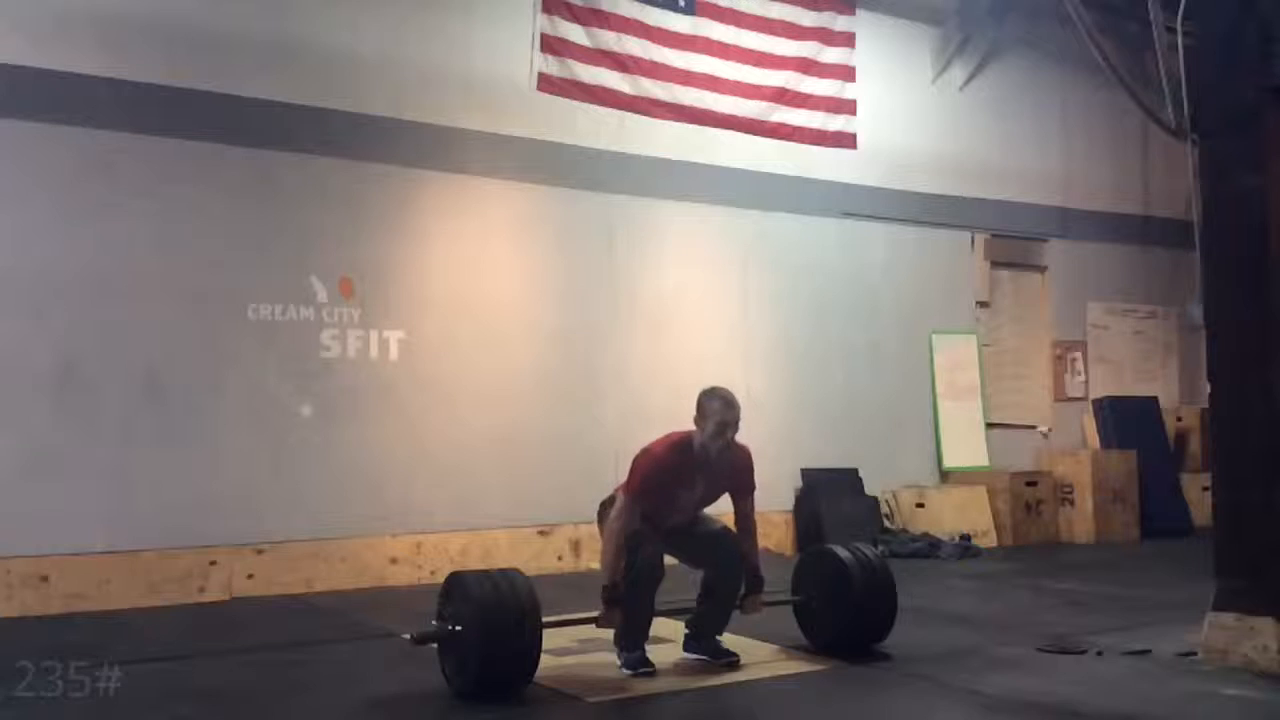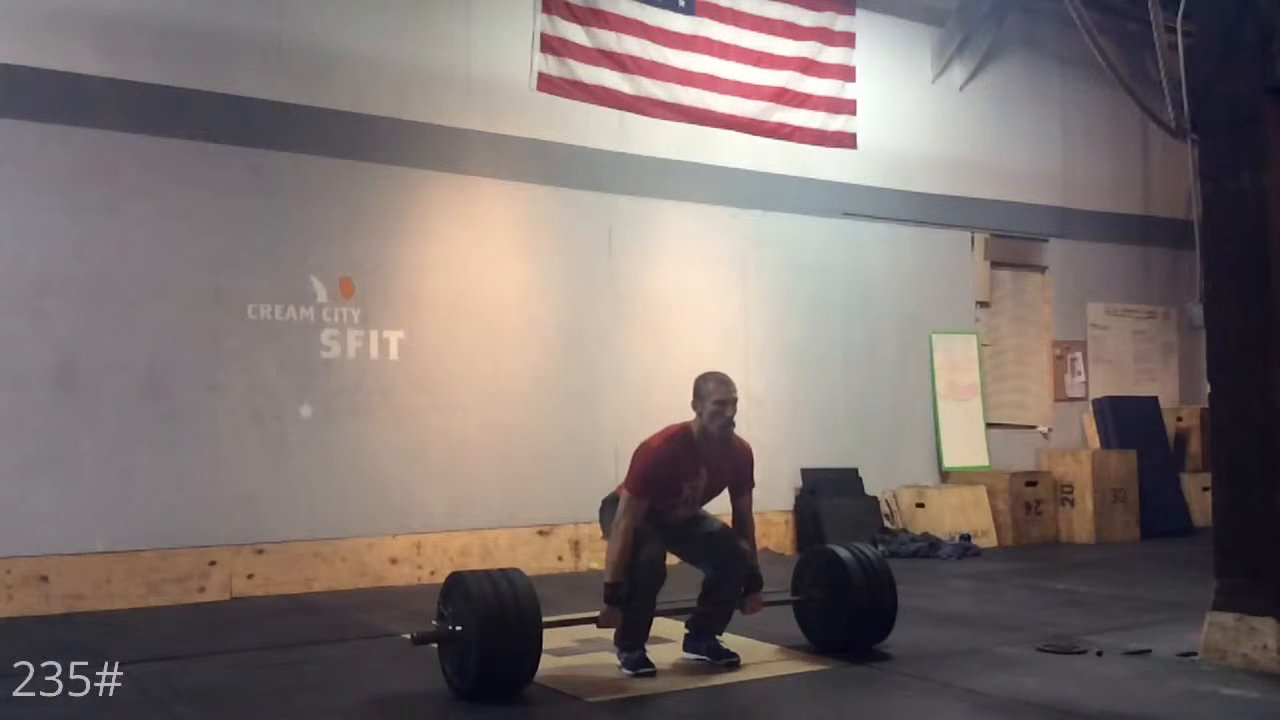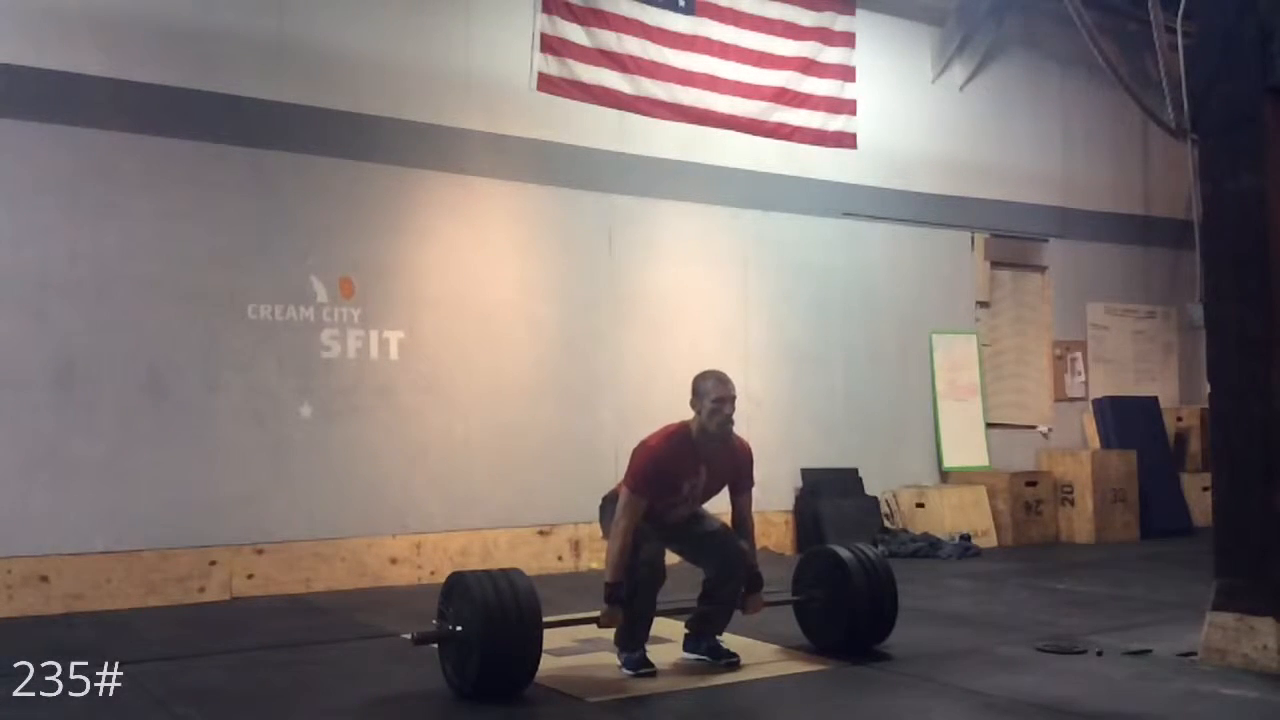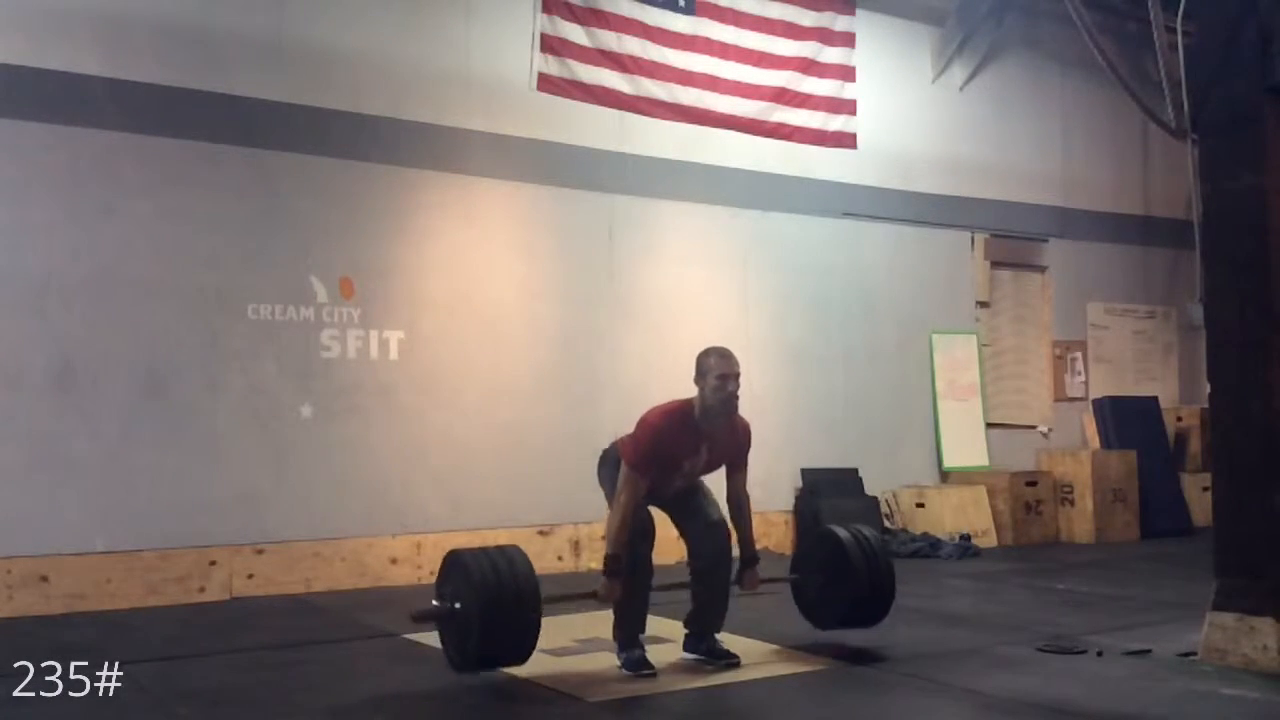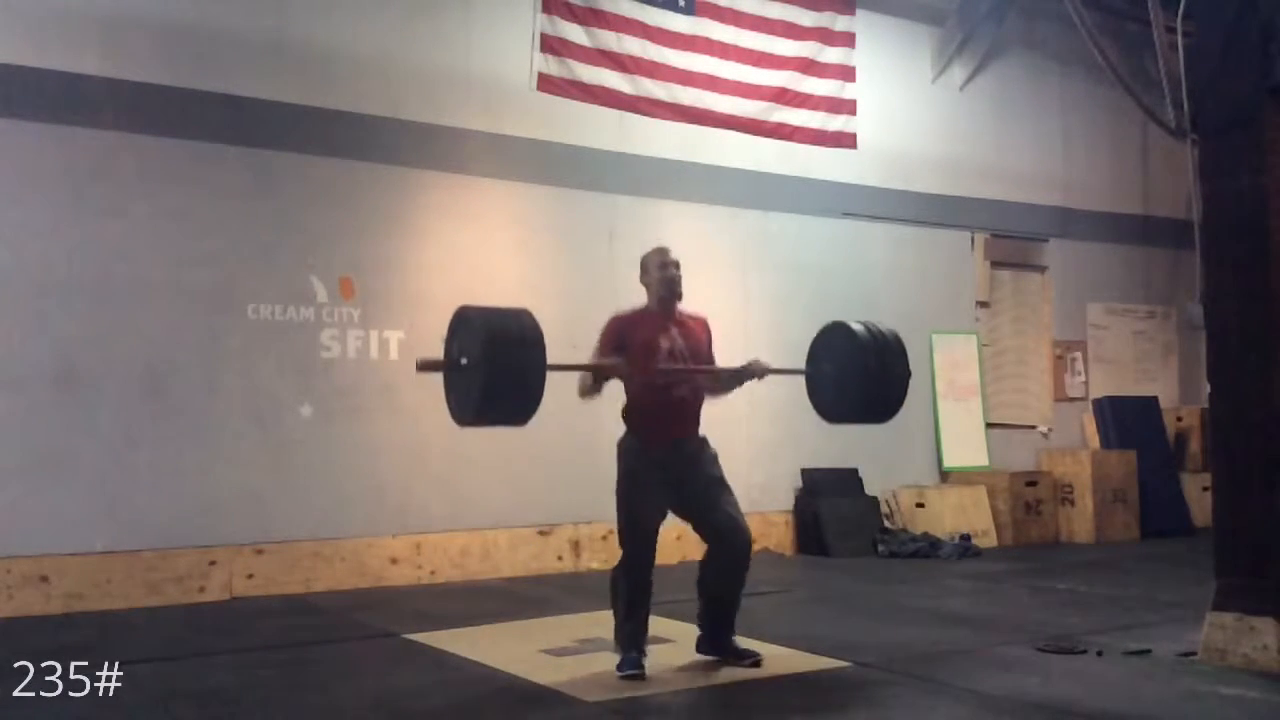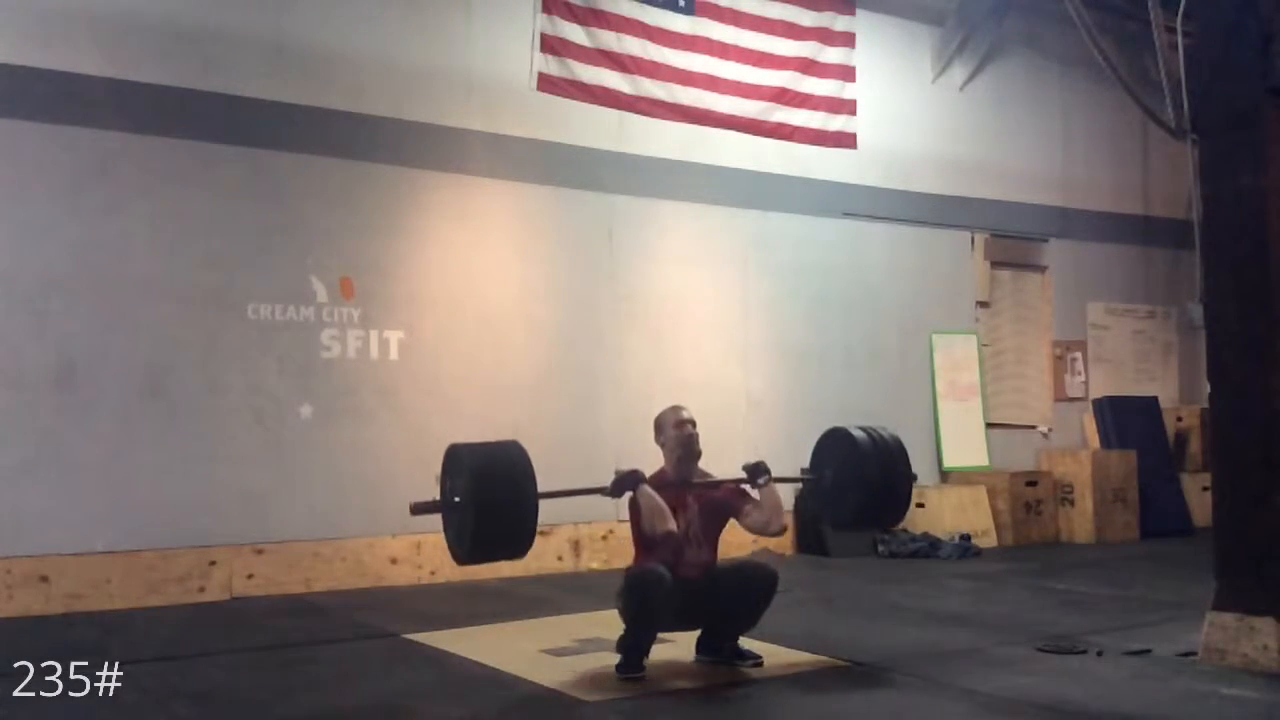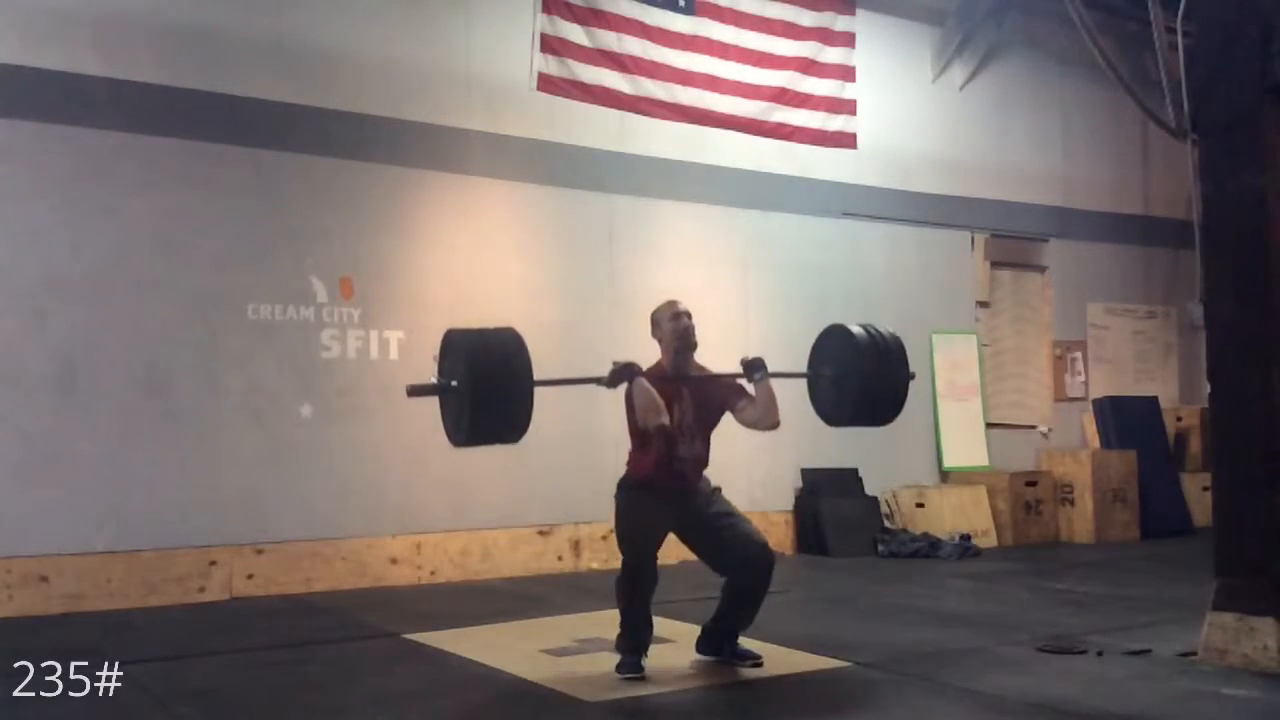
dt=0.7s
person 1, frame 1
left shoulder: (739, 460)
right shoulder: (659, 457)
left elbow: (746, 521)
right elbow: (617, 524)
left wrist: (754, 583)
right wrist: (611, 598)
left hip: (680, 519)
right hip: (630, 516)
left knee: (732, 554)
right knee: (646, 558)
left ankle: (701, 638)
right ankle: (630, 647)
person 1, frame 2
left shoulder: (739, 453)
right shoulder: (660, 450)
left elbow: (743, 518)
right elbow: (625, 524)
left wrist: (753, 582)
right wrist: (612, 598)
left hip: (682, 516)
right hip: (630, 512)
left knee: (733, 555)
right knee: (648, 559)
left ankle: (702, 637)
right ankle: (630, 647)
person 1, frame 3
left shoulder: (739, 453)
right shoulder: (658, 450)
left elbow: (743, 519)
right elbow: (624, 524)
left wrist: (753, 583)
right wrist: (612, 597)
left hip: (682, 514)
right hip: (630, 512)
left knee: (734, 556)
right knee: (647, 559)
left ankle: (701, 638)
right ankle: (630, 648)
person 1, frame 4
left shoulder: (738, 431)
right shoulder: (660, 425)
left elbow: (738, 496)
right elbow: (625, 502)
left wrist: (749, 559)
right wrist: (611, 571)
left hip: (680, 480)
right hip: (624, 469)
left knee: (715, 541)
right knee: (637, 543)
left ankle: (701, 637)
right ankle: (629, 646)
person 1, frame 5
left shoulder: (699, 326)
right shoulder: (627, 326)
left elbow: (712, 383)
right elbow: (587, 387)
left wrist: (745, 372)
right wrist: (604, 369)
left hip: (692, 452)
right hip: (644, 454)
left knee: (733, 540)
right knee: (638, 553)
left ankle: (716, 636)
right ankle: (630, 646)
person 1, frame 6
left shoulder: (721, 491)
right shoulder: (648, 492)
left elbow: (775, 524)
right elbow: (666, 532)
left wrist: (762, 480)
right wrist: (638, 486)
left hip: (701, 590)
right hip: (652, 588)
left knee: (762, 576)
right knee: (648, 578)
left ankle: (717, 642)
right ankle: (633, 653)
person 1, frame 7
left shoulder: (716, 384)
right shoulder: (647, 381)
left elbow: (768, 419)
right elbow: (658, 424)
left wrist: (759, 376)
right wrist: (634, 378)
left hip: (694, 489)
right hip: (644, 491)
left knee: (754, 555)
right knee: (639, 562)
left ankle: (719, 640)
right ankle: (632, 649)
